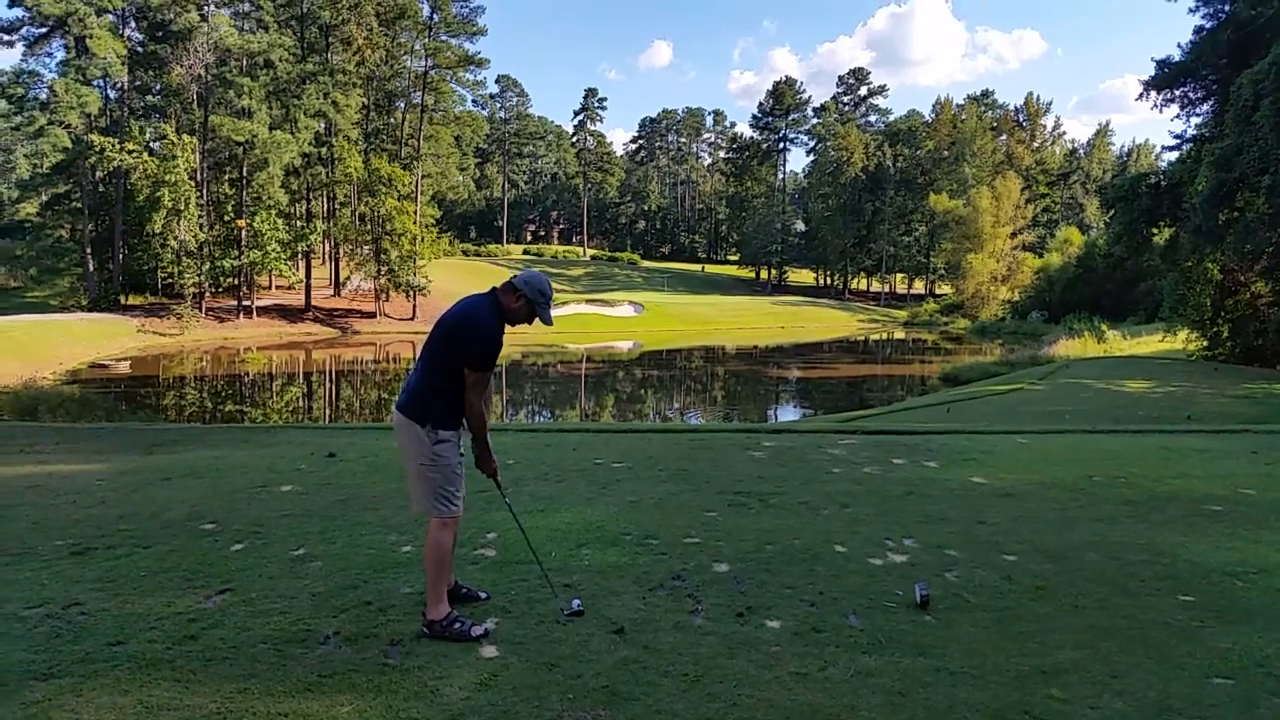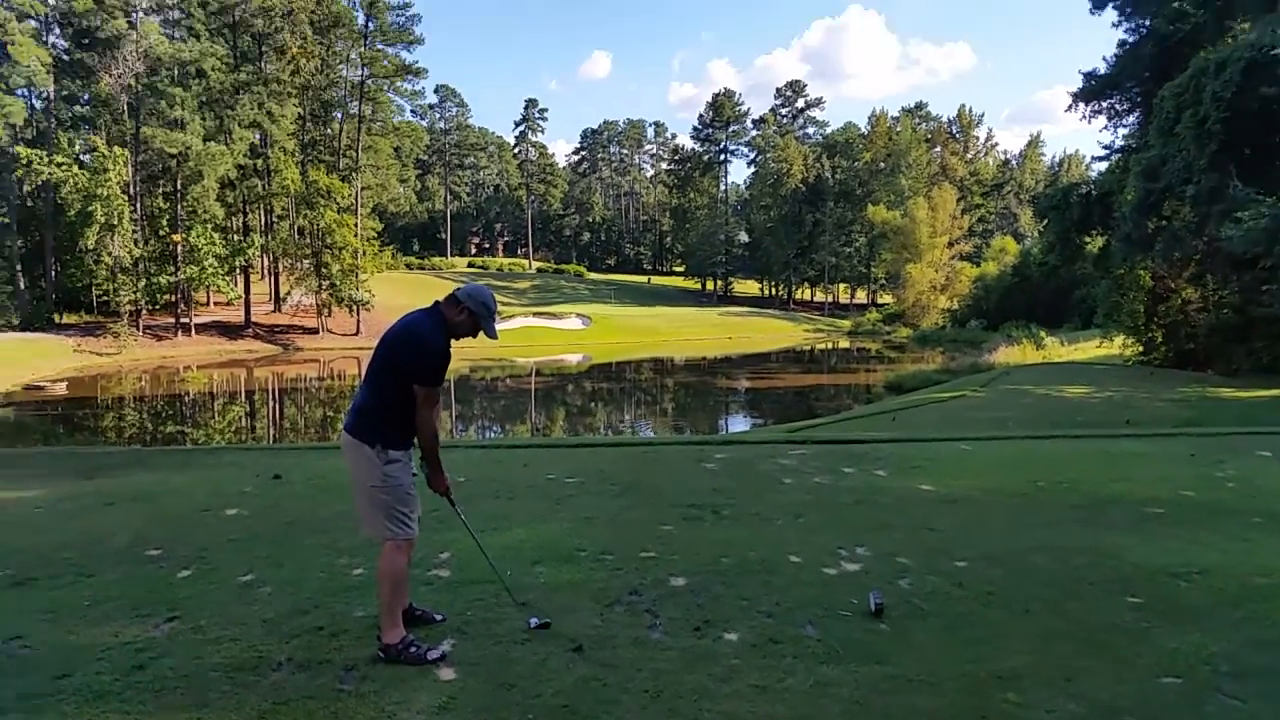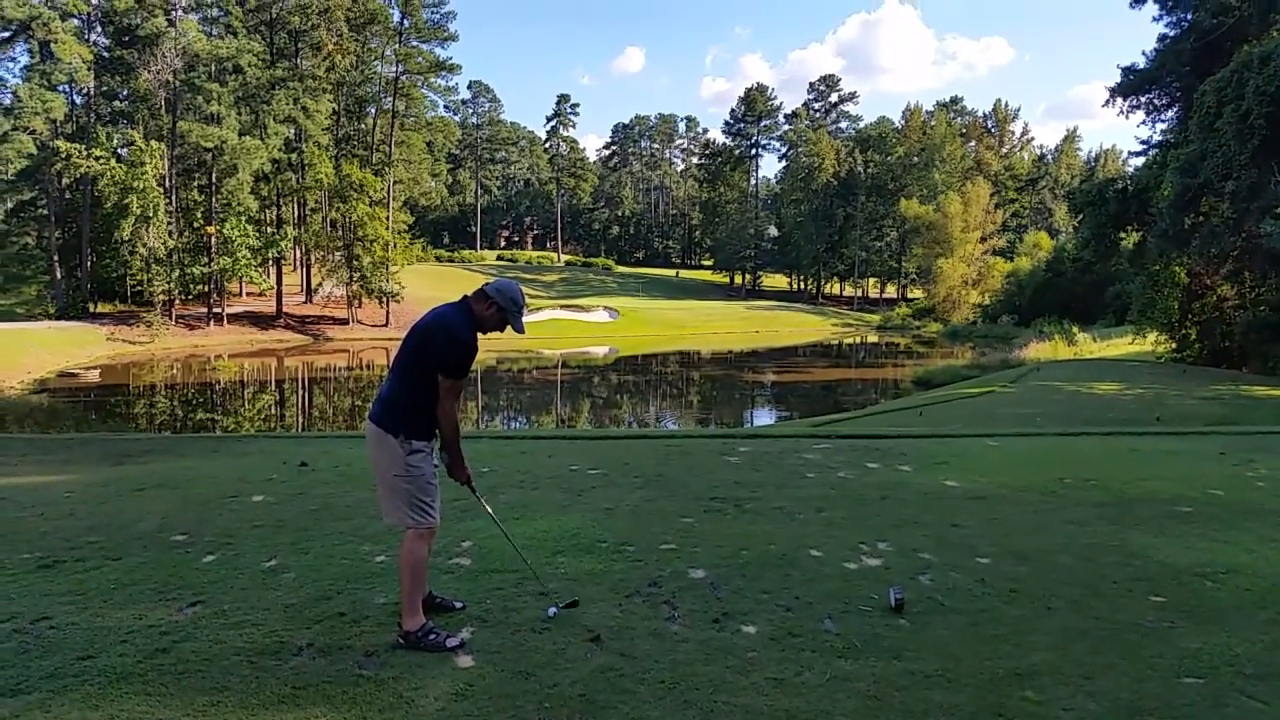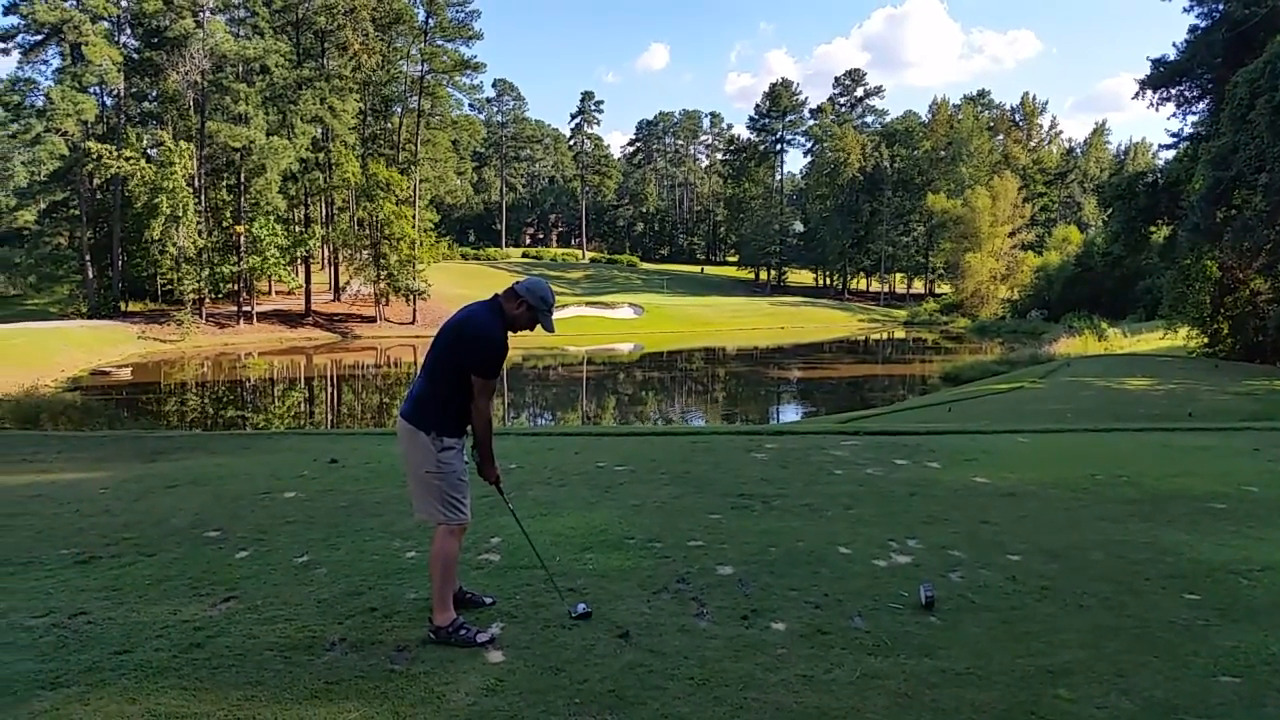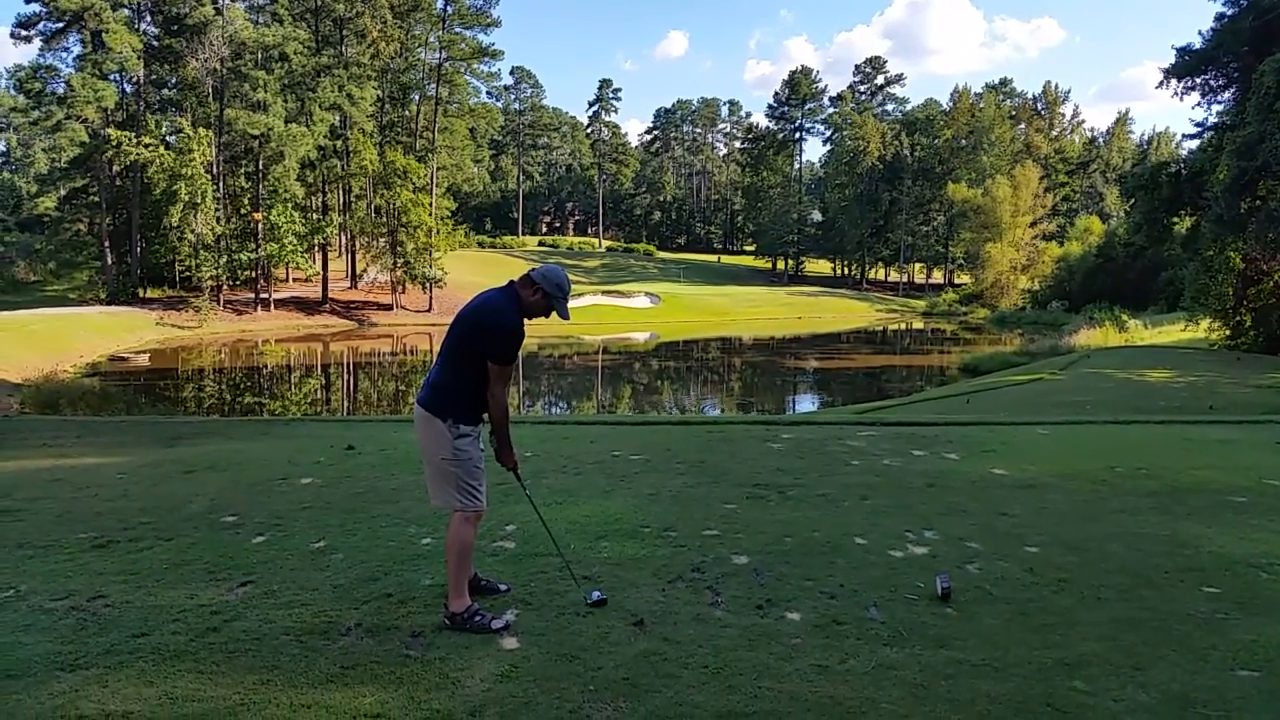
dt=1s
person 1, frame 1
left shoulder: (480, 309)
right shoulder: (484, 326)
left elbow: (480, 387)
right elbow: (473, 396)
left wrist: (483, 439)
right wrist: (484, 452)
left hip: (429, 416)
right hip: (427, 422)
left knee: (449, 509)
right knee: (445, 516)
left ankle: (445, 583)
right ankle: (437, 613)
person 1, frame 2
left shoulder: (423, 323)
right shoulder: (431, 341)
right elbow: (425, 414)
left wrist: (429, 464)
right wrist: (436, 471)
left hip: (381, 437)
right hip: (378, 444)
left knee: (405, 529)
right knee: (400, 537)
left ankle: (400, 606)
right ankle: (392, 636)
person 1, frame 3
left shoulder: (451, 316)
right shoulder: (458, 333)
right elbow: (446, 406)
left wrist: (447, 452)
right wrist: (456, 461)
left hip: (402, 427)
right hip: (401, 434)
left knee: (424, 520)
right knee: (420, 526)
left ankle: (420, 594)
right ankle: (412, 624)
person 1, frame 4
left shoulder: (481, 314)
right shoulder: (490, 333)
right elbow: (480, 405)
left wrist: (480, 453)
right wrist: (487, 462)
left hip: (431, 424)
right hip: (432, 431)
left knee: (452, 518)
right knee: (451, 523)
left ankle: (450, 590)
right ankle: (443, 620)
person 1, frame 5
left shoulder: (497, 301)
right shoulder: (506, 319)
right elbow: (496, 392)
left wrist: (498, 439)
right wrist: (505, 447)
left hip: (448, 411)
right hip: (449, 419)
left knee: (468, 504)
right knee: (467, 510)
left ankle: (465, 577)
right ankle: (458, 607)
